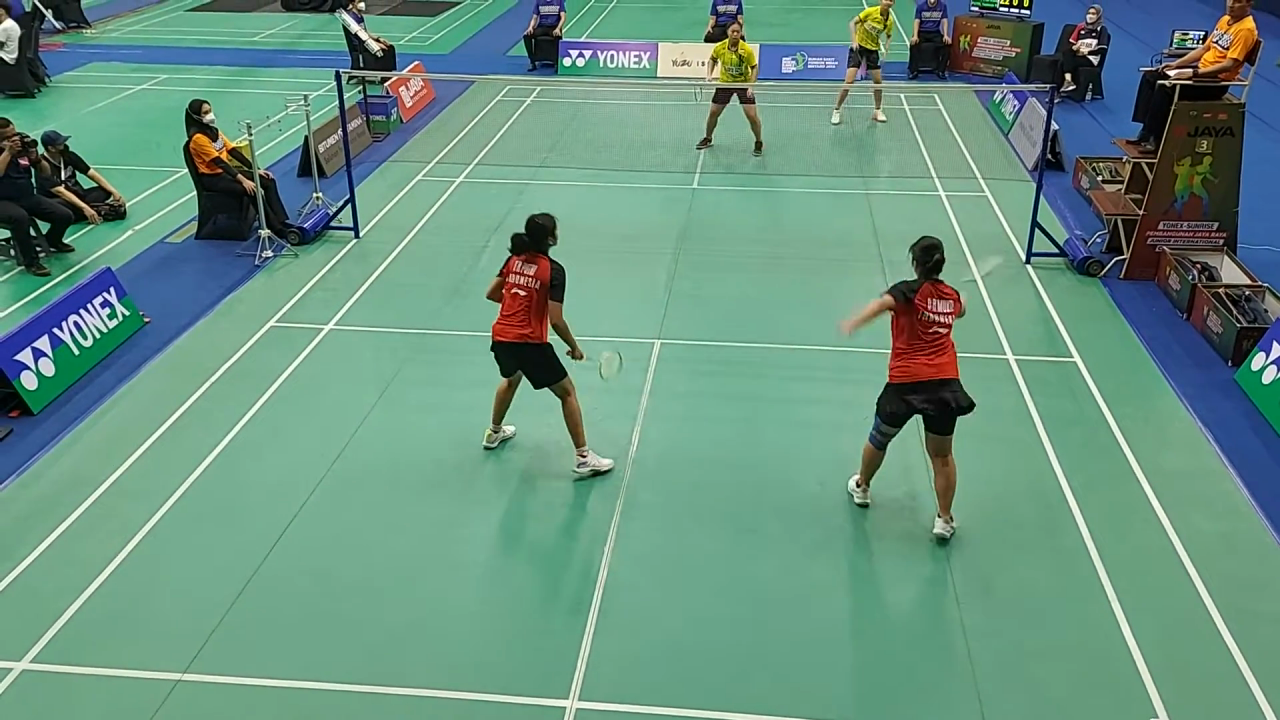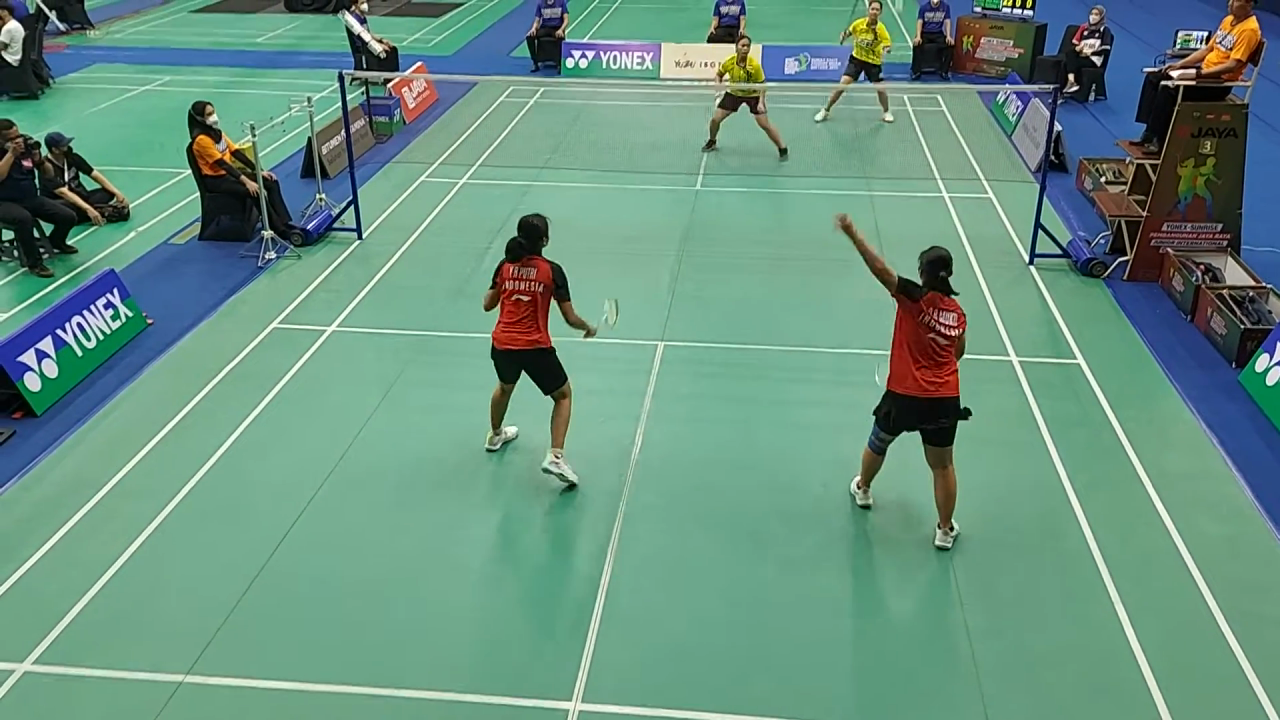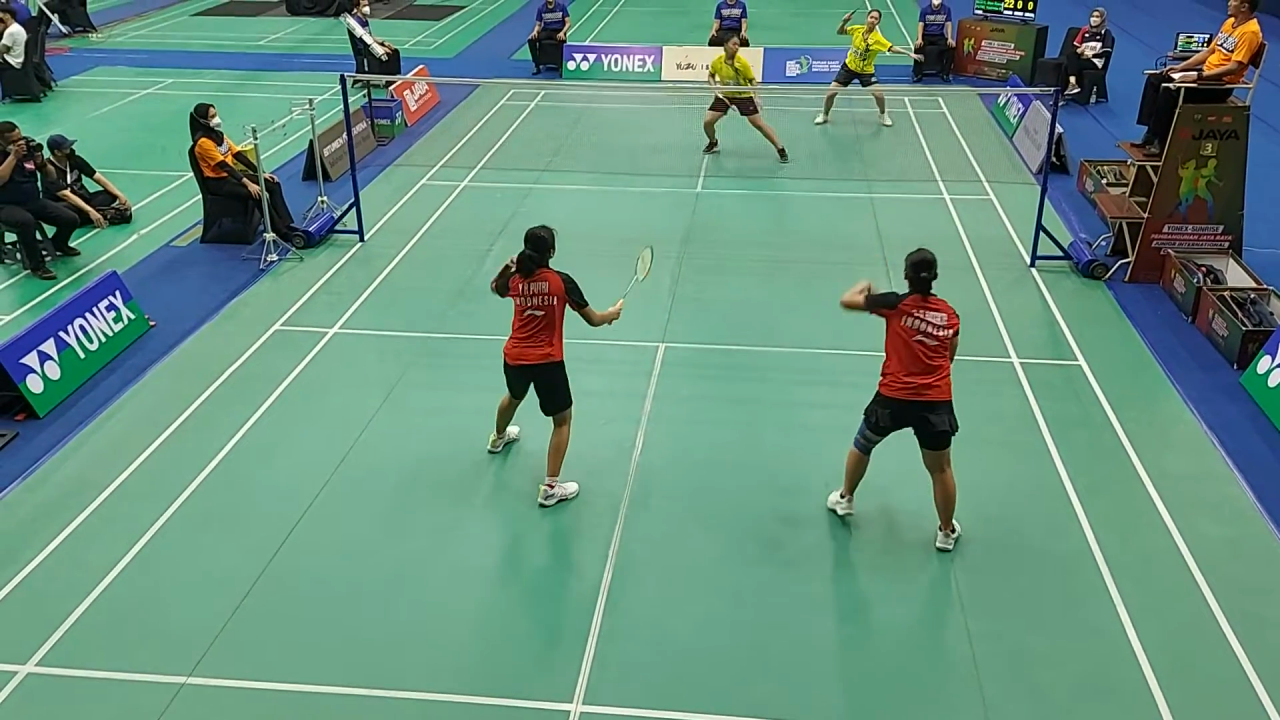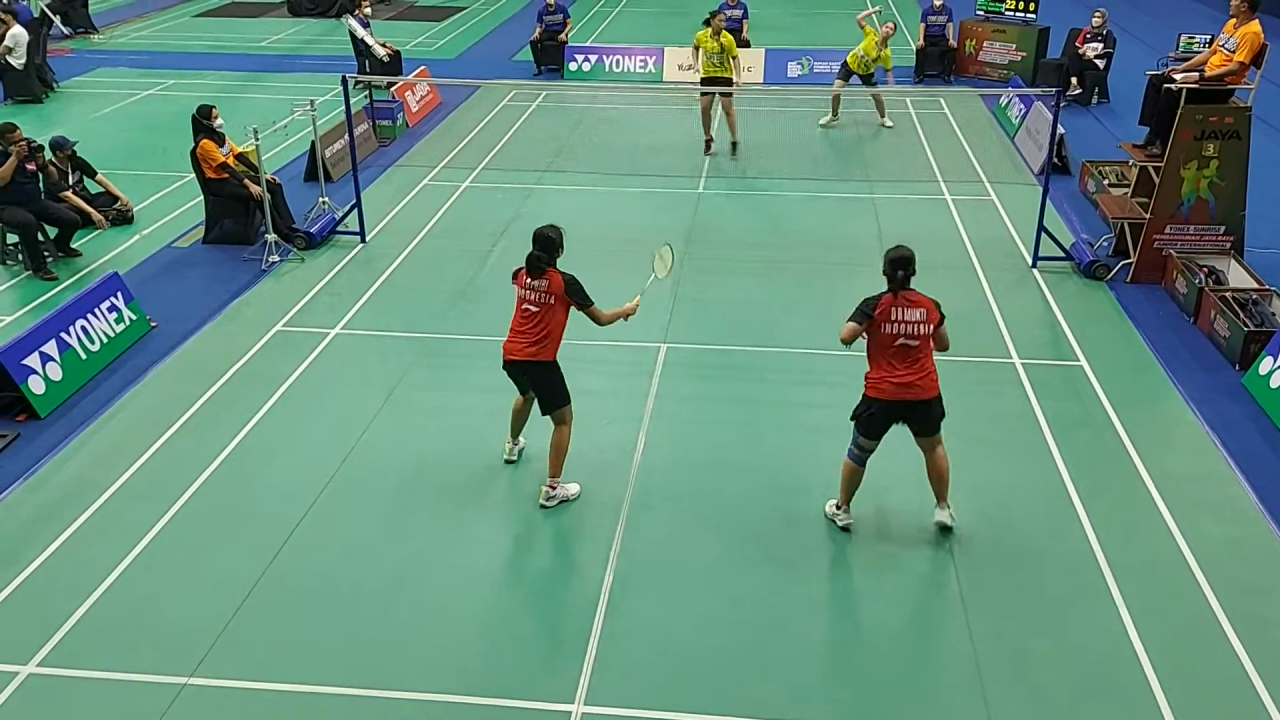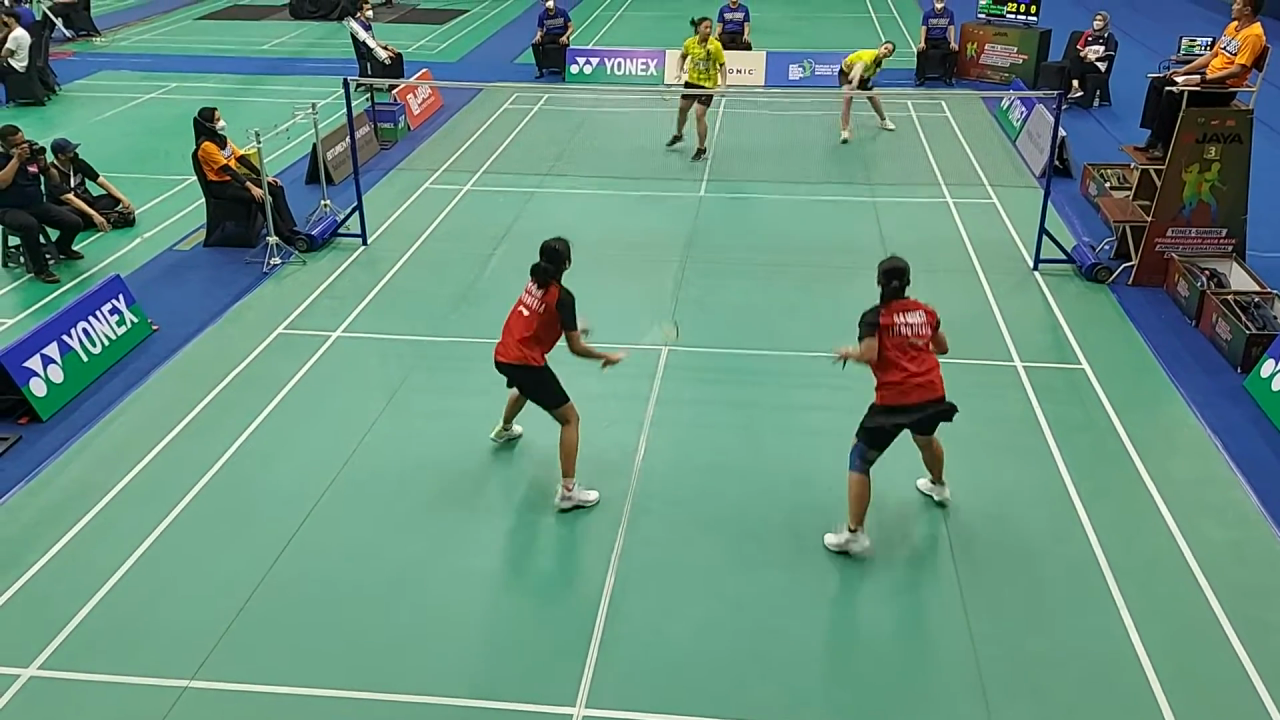
dt=0.2s
person 1, frame 1
left shoulder: (909, 290)
right shoulder: (953, 296)
left elbow: (883, 303)
left wrist: (855, 321)
left hip: (906, 382)
right hip: (945, 384)
left knee: (879, 439)
right knee: (942, 455)
left ankle: (862, 487)
right ankle: (944, 520)
person 1, frame 2
left shoulder: (914, 296)
right shoulder: (958, 313)
left elbow: (880, 267)
left wrist: (852, 233)
left hip: (904, 395)
right hip: (945, 398)
left knee: (878, 444)
right knee: (942, 465)
left ankle: (863, 489)
right ankle: (945, 529)
person 1, frame 3
left shoulder: (895, 304)
right shoulder: (950, 315)
left elbow: (848, 300)
right elbow: (950, 356)
left wrist: (863, 288)
left hip: (894, 397)
right hip: (937, 400)
left knee: (862, 445)
right knee: (941, 468)
left ankle: (845, 499)
right ankle: (947, 532)
person 1, frame 4
left shoulder: (874, 306)
right shoulder: (931, 306)
left elbow: (846, 337)
right elbow: (943, 346)
left wrist: (863, 330)
left hip: (881, 396)
right hip: (924, 395)
left knee: (858, 452)
right knee: (934, 448)
left ankle: (842, 510)
right ankle: (943, 509)
person 1, frame 5
left shoulder: (875, 316)
right shoulder: (926, 312)
left elbow: (867, 355)
right elbow: (942, 348)
left wrist: (847, 353)
left hip: (894, 402)
right hip: (931, 396)
left knee: (859, 460)
right knee: (926, 438)
left ankle: (854, 533)
right ankle: (938, 485)
person 2, frame 1
left shoulder: (513, 260)
right shoulder: (554, 271)
left elbow: (491, 294)
right elbow: (556, 320)
right wrist: (574, 347)
left hip: (500, 338)
right hip: (530, 343)
left knee: (511, 379)
right knee: (567, 392)
left ankle: (494, 432)
right ankle: (583, 458)
person 2, frame 2
left shoulder: (505, 266)
right shoulder: (552, 271)
left elbow: (488, 305)
right elbow: (570, 318)
right wrist: (588, 328)
left hip: (502, 344)
right hip: (535, 348)
left knee: (505, 386)
right knee: (563, 396)
left ankle: (495, 435)
right ankle: (555, 457)
person 2, frame 3
left shoulder: (513, 280)
right shoulder: (562, 282)
left elbow: (495, 288)
right elbow: (593, 320)
left wrist: (505, 269)
right wrist: (613, 313)
left hip: (514, 358)
right hip: (547, 362)
left knee: (513, 398)
right knee: (563, 420)
left ankle: (498, 438)
right ankle: (550, 487)
person 2, frame 4
left shoulder: (522, 275)
right shoulder: (566, 282)
right elbow: (601, 319)
left wrist: (533, 262)
right wrist: (627, 310)
left hip: (510, 355)
right hip: (539, 360)
left knee: (526, 395)
right knee: (563, 420)
left ankle: (512, 445)
right ankle: (552, 489)
person 2, frame 5
left shoulder: (532, 283)
right shoulder: (562, 297)
right elbow: (577, 348)
left wrist: (573, 328)
right wrist: (606, 357)
left hip: (503, 356)
right hip: (527, 363)
left knee: (524, 385)
right knee: (570, 419)
left ankle: (504, 428)
right ankle: (568, 491)
